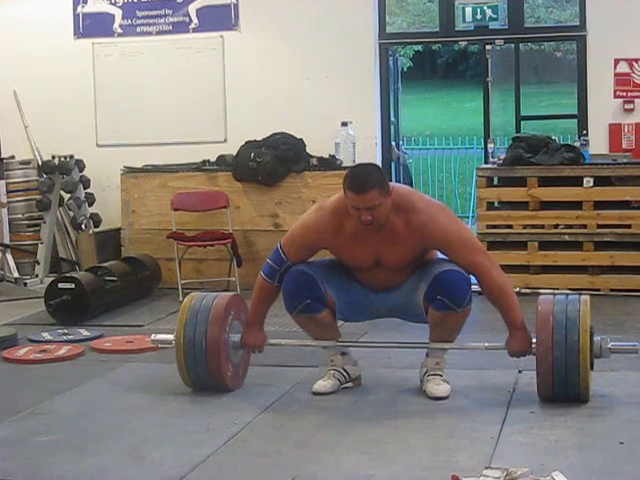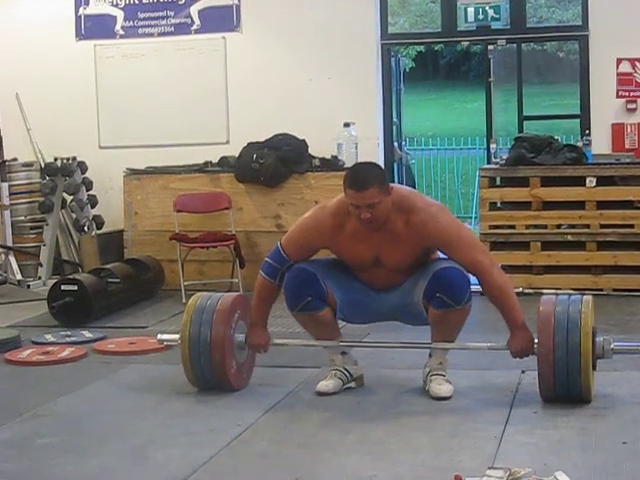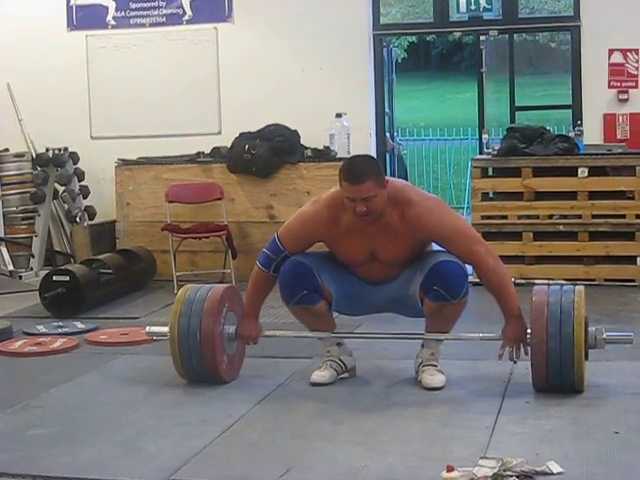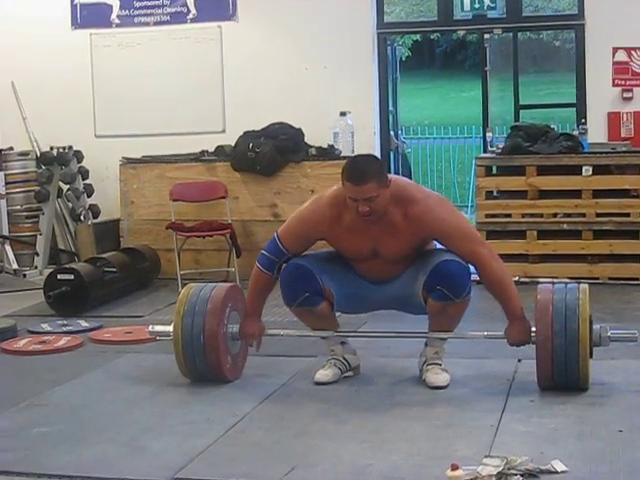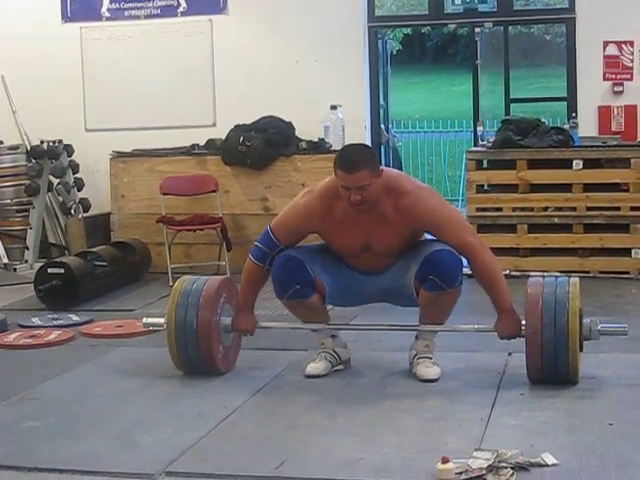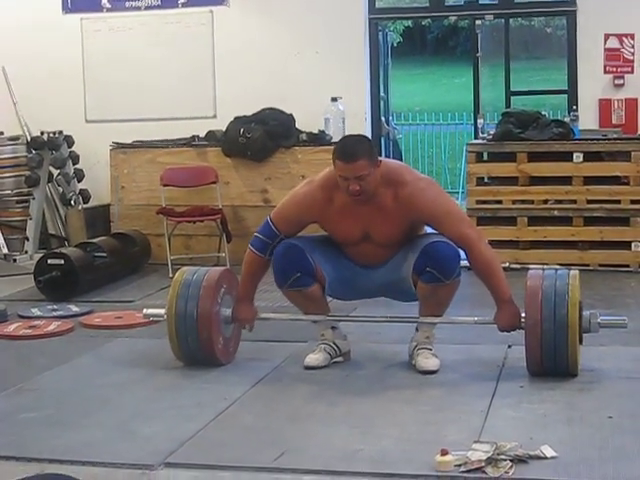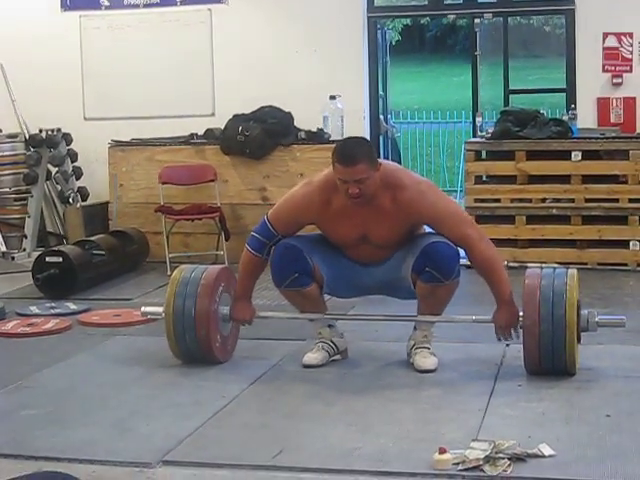
dt=0.7s
person 1, frame 1
left shoulder: (424, 215)
right shoulder: (324, 219)
left elbow: (485, 266)
right elbow: (275, 266)
left wrist: (517, 329)
right wrist: (254, 325)
left hip: (414, 288)
right hip: (357, 289)
left knee: (454, 282)
right knee: (297, 284)
left ankle: (434, 365)
right ankle: (341, 363)
person 1, frame 2
left shoulder: (425, 216)
right shoulder: (325, 220)
left elbow: (485, 267)
right elbow: (274, 264)
left wrist: (518, 329)
right wrist: (257, 325)
left hip: (414, 292)
right hip: (359, 292)
left knee: (452, 280)
right knee: (298, 281)
left ankle: (437, 365)
right ankle: (343, 364)
person 1, frame 3
left shoulder: (419, 209)
right shoulder: (321, 213)
left elbow: (483, 256)
right elbow: (271, 256)
left wrist: (514, 319)
right wrist: (249, 317)
left hip: (409, 285)
right hip: (353, 285)
left knee: (451, 274)
right knee: (293, 274)
left ankle: (429, 355)
right ankle: (337, 354)
person 1, frame 4
left shoulder: (422, 207)
right shoulder: (323, 210)
left elbow: (484, 257)
right elbow: (272, 255)
left wrist: (516, 319)
right wrist: (252, 316)
left hip: (413, 281)
right hip: (355, 281)
left knee: (453, 273)
right knee: (295, 278)
left ankle: (433, 355)
right ankle: (341, 353)
person 1, frame 5
left shoulder: (414, 198)
right shoulder: (314, 203)
left elbow: (474, 248)
right elbow: (264, 249)
left wrist: (506, 312)
right wrist: (244, 309)
left hip: (403, 274)
right hip: (346, 274)
left knee: (446, 262)
right knee: (286, 269)
left ankle: (423, 348)
right ankle: (331, 346)
person 1, frame 6
left shoulder: (413, 190)
right shoulder: (315, 193)
left elbow: (472, 240)
right elbow: (264, 239)
left wrist: (505, 303)
right wrist: (244, 300)
left hip: (403, 268)
right hip: (346, 269)
left knee: (443, 254)
right knee: (287, 258)
left ankle: (423, 340)
right ankle: (331, 338)
person 1, frame 7
left shoulder: (412, 192)
right shoulder: (313, 194)
left elbow: (474, 240)
right elbow: (261, 238)
left wrist: (505, 303)
right wrist: (242, 298)
left hip: (401, 266)
right hip: (344, 266)
left knee: (443, 254)
right knee: (285, 257)
left ankle: (421, 339)
right ankle: (328, 337)
